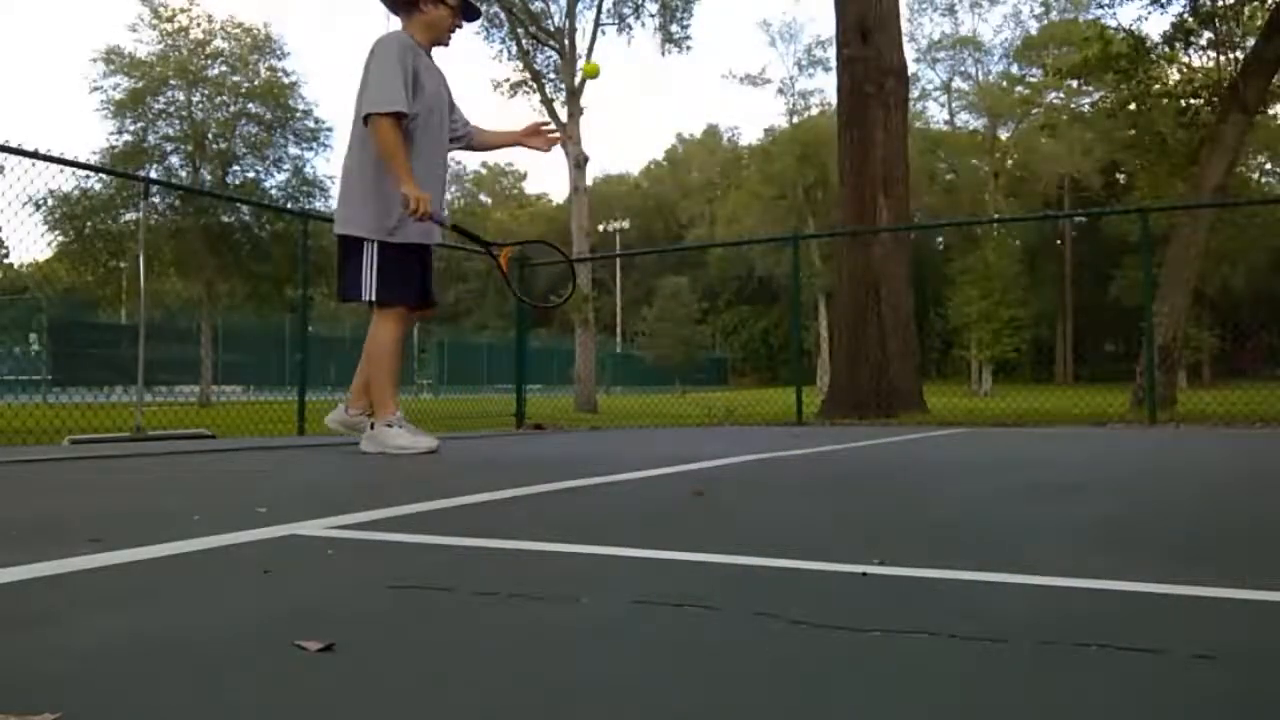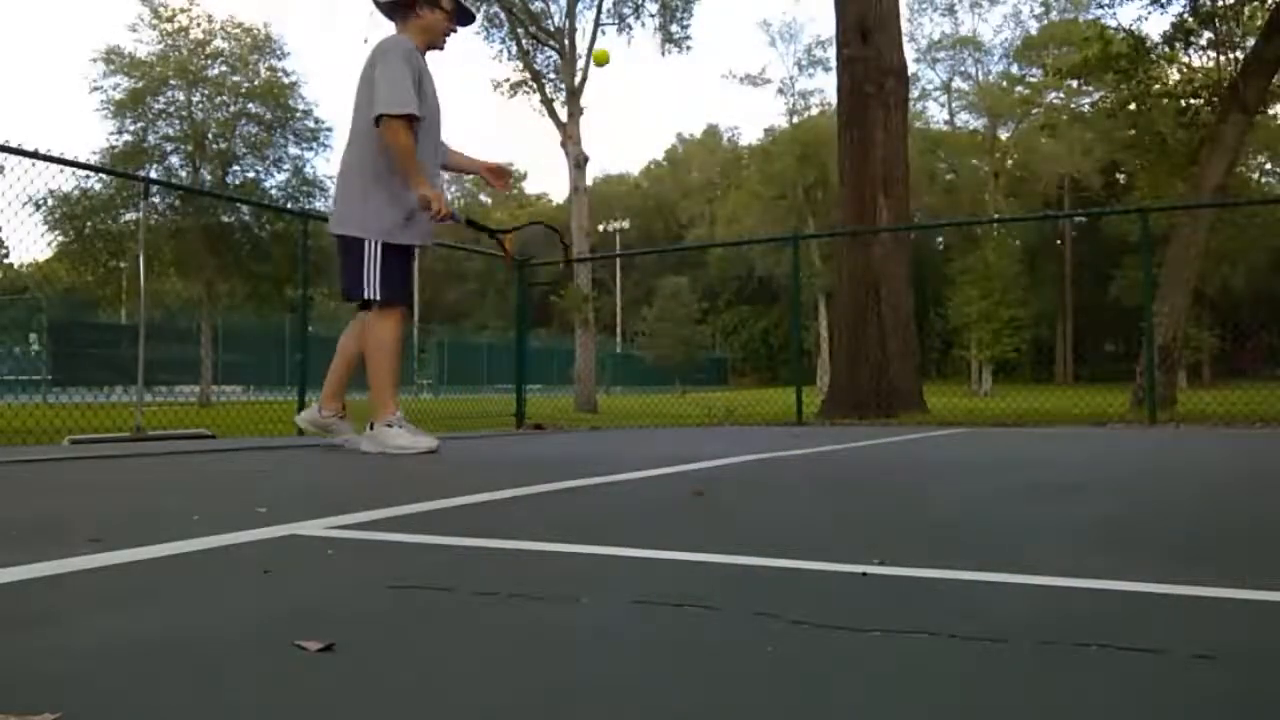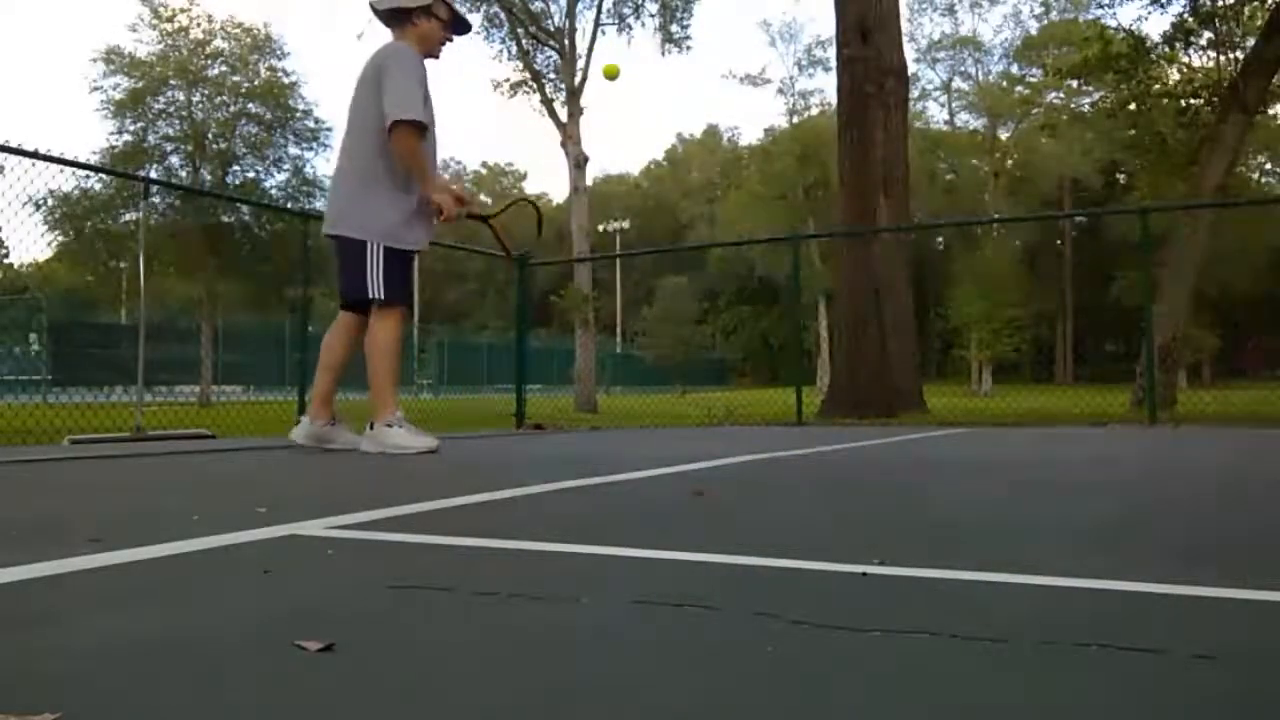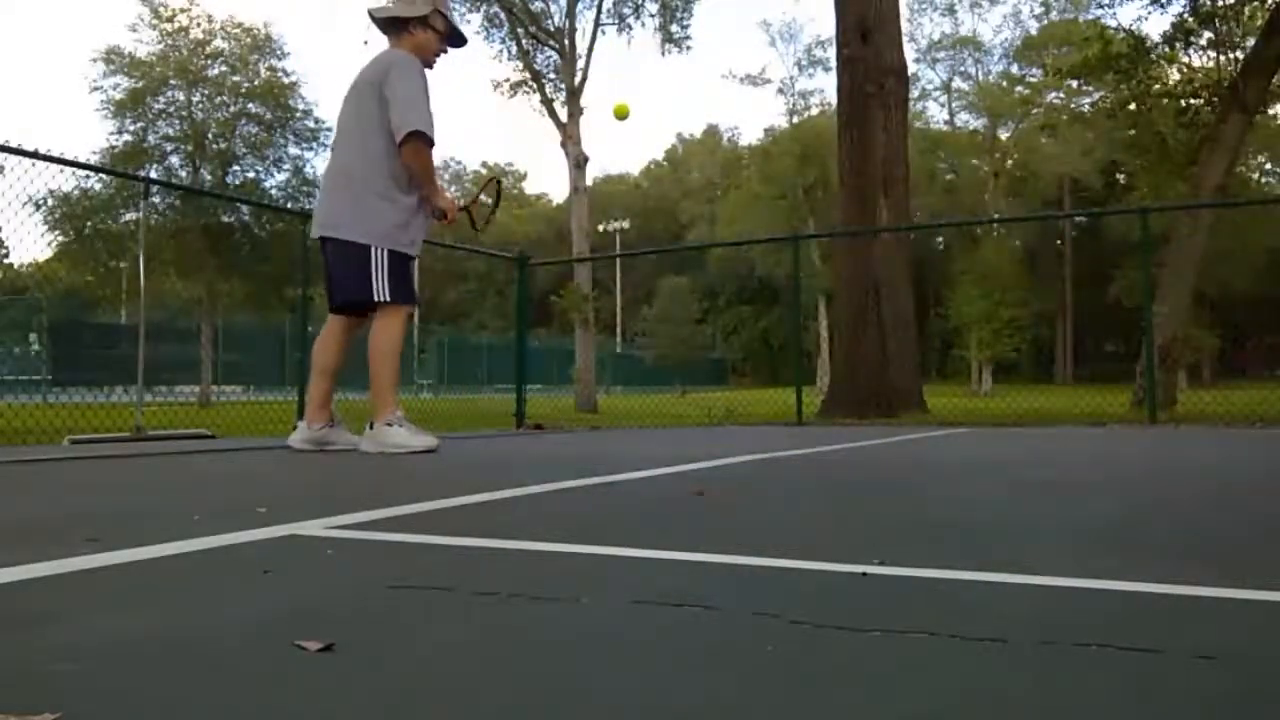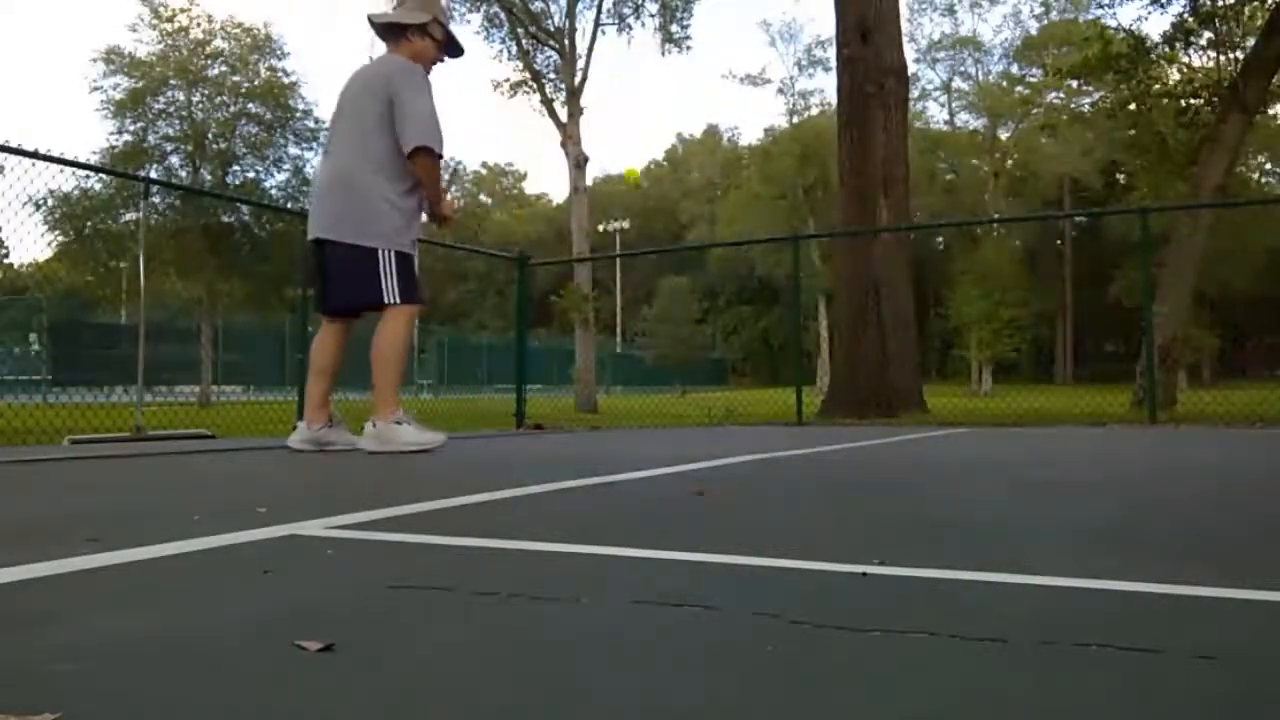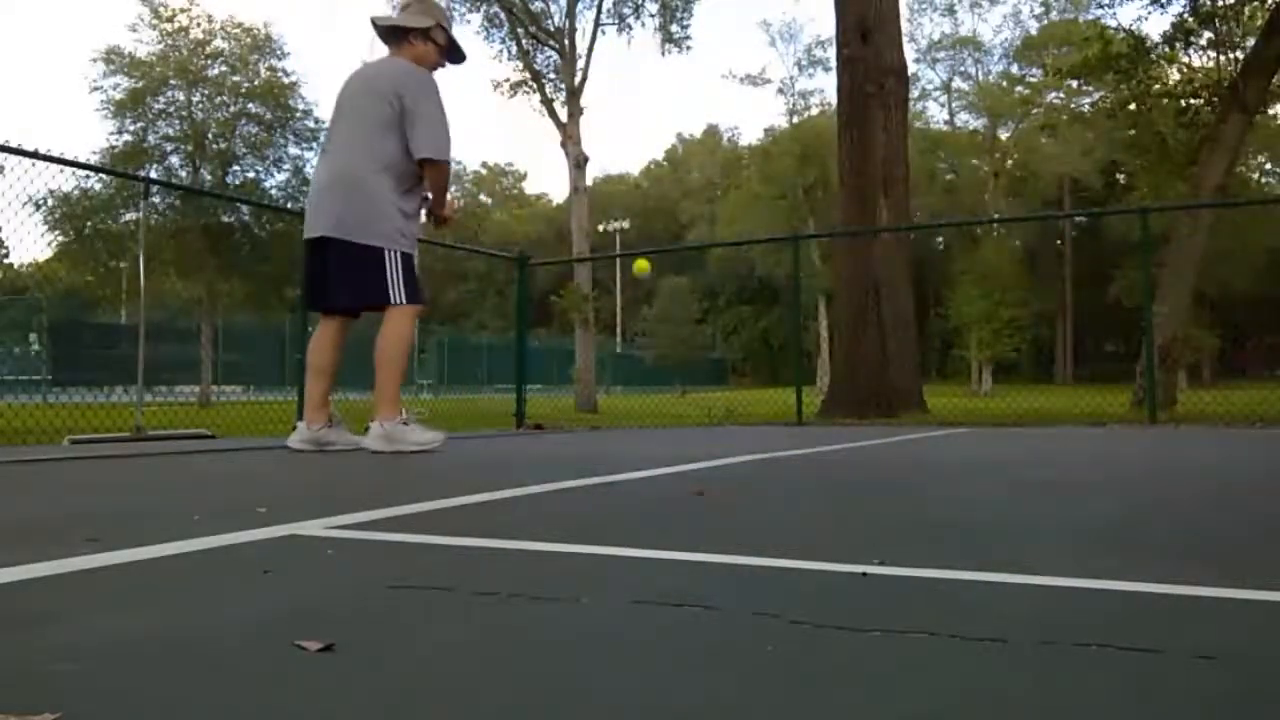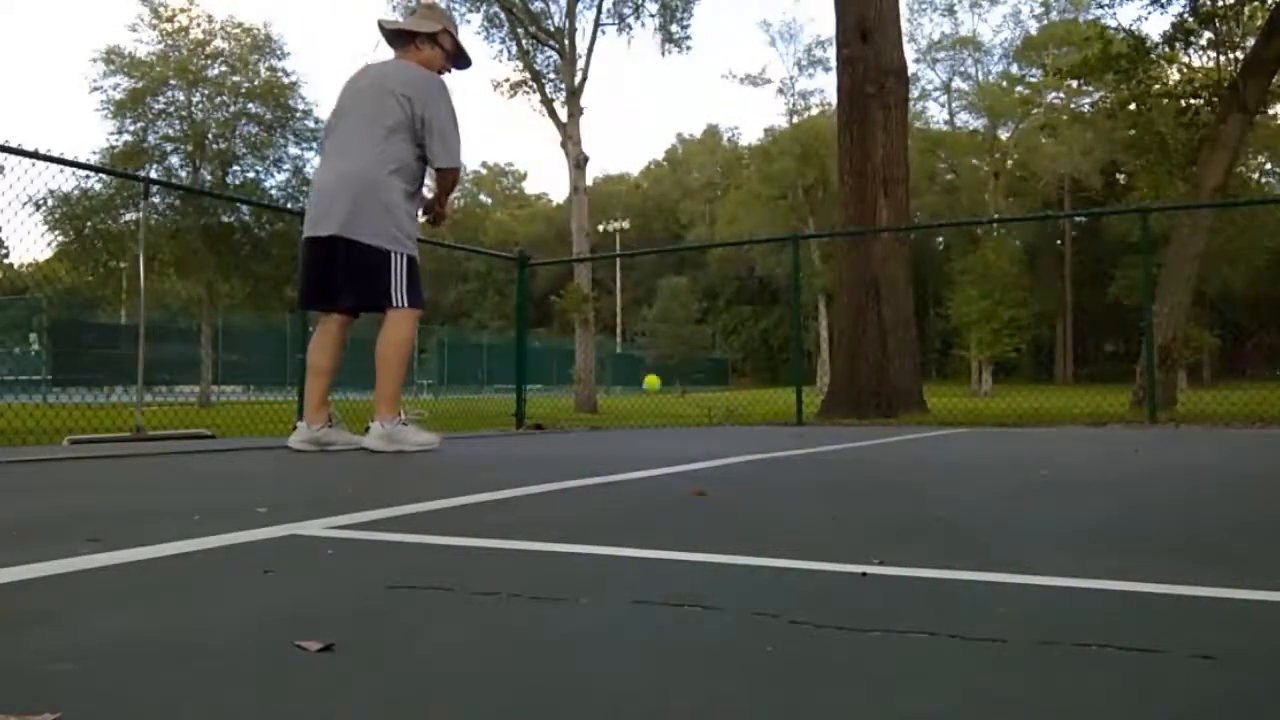
dt=0.1s
person 1, frame 1
left shoulder: (430, 70)
right shoulder: (393, 48)
left elbow: (461, 134)
right elbow: (381, 116)
left wrist: (519, 138)
right wrist: (408, 182)
left hip: (408, 218)
right hip: (382, 212)
left knee: (407, 310)
right knee: (392, 308)
left ankle: (356, 408)
right ankle: (383, 421)
person 1, frame 2
left shoulder: (410, 62)
right shoulder: (397, 51)
left elbow: (426, 147)
right elbow: (392, 120)
left wrist: (477, 167)
right wrist: (422, 186)
left hip: (386, 213)
right hip: (380, 211)
left knee: (376, 311)
right knee: (389, 308)
left ankle: (327, 408)
right ankle: (385, 423)
person 1, frame 3
left shoulder: (397, 63)
right shoulder: (402, 59)
right elbow: (403, 126)
left wrist: (440, 185)
right wrist: (432, 190)
left hip: (365, 214)
right hip: (375, 212)
left knee: (356, 313)
right knee: (389, 308)
left ankle: (318, 418)
right ankle: (385, 421)
person 1, frame 4
left shoulder: (375, 70)
right shoulder: (403, 66)
right elbow: (412, 137)
left wrist: (420, 195)
right wrist: (434, 195)
left hip: (344, 213)
right hip: (371, 215)
left knee: (347, 314)
right knee: (393, 309)
left ankle: (316, 421)
right ankle: (384, 421)
person 1, frame 5
left shoulder: (366, 75)
right shoulder: (407, 73)
right elbow: (421, 149)
left wrist: (419, 197)
right wrist: (437, 199)
left hip: (337, 214)
right hip: (370, 217)
left knee: (338, 316)
right knee: (400, 307)
left ankle: (315, 421)
right ankle: (387, 420)
person 1, frame 6
left shoulder: (361, 77)
right shoulder: (416, 80)
right elbow: (432, 157)
left wrist: (412, 195)
right wrist: (439, 203)
left hip: (327, 211)
right hip: (372, 215)
left knee: (334, 316)
right knee: (402, 308)
left ankle: (314, 422)
right ankle: (387, 421)
person 1, frame 7
left shoulder: (362, 77)
right shoulder: (427, 84)
right elbow: (446, 163)
right wrist: (439, 203)
left hip: (328, 210)
right hip: (378, 215)
left knee: (335, 314)
right knee: (403, 310)
left ankle: (314, 421)
right ankle: (387, 422)
